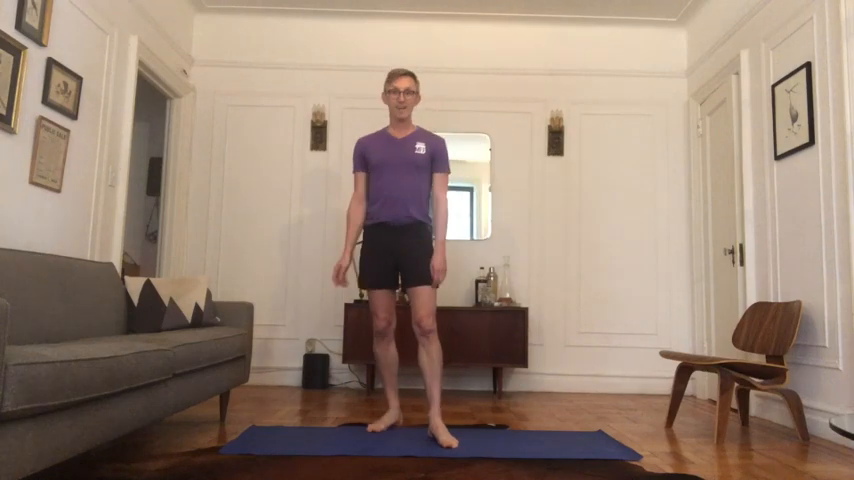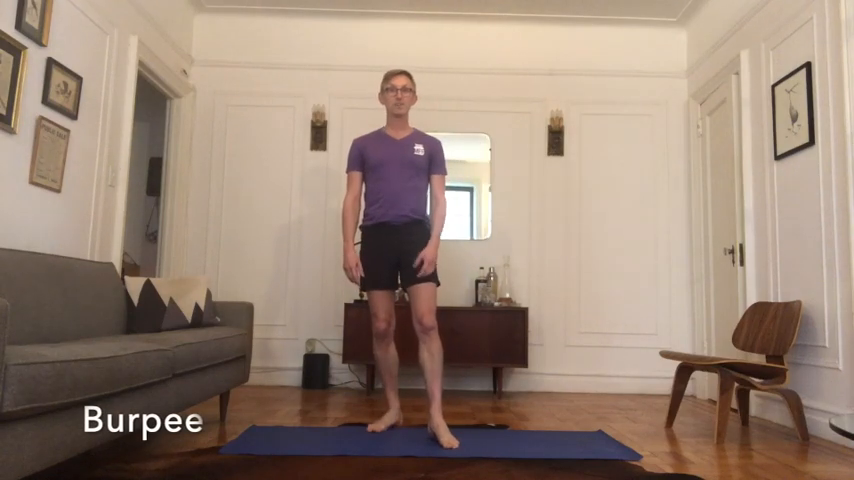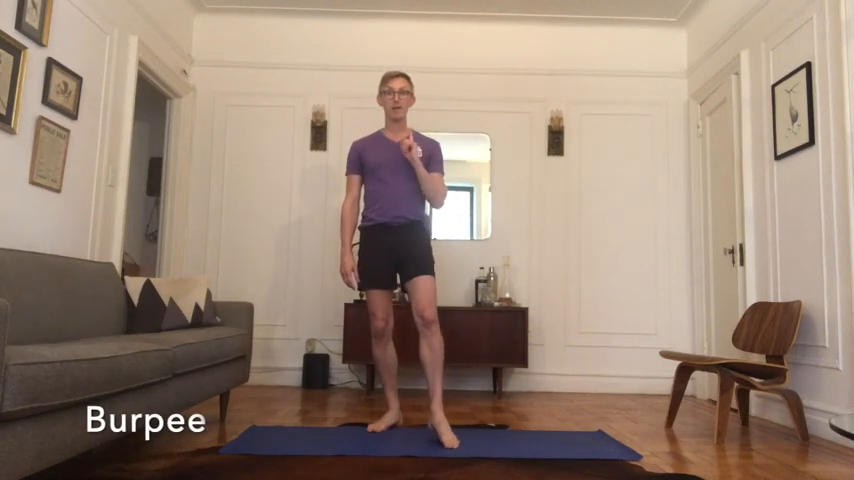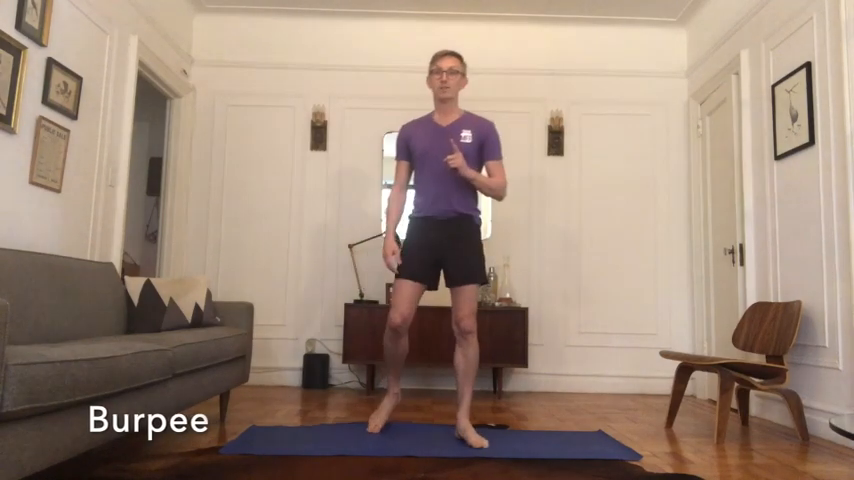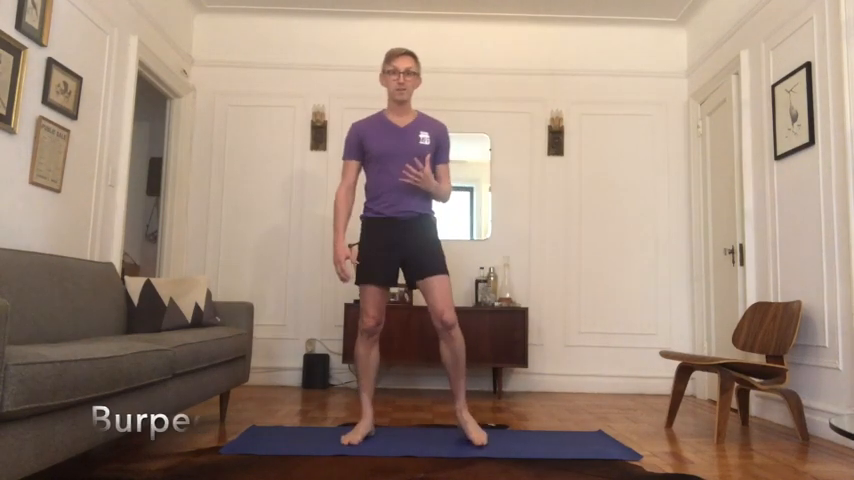
dt=1s
person 1, frame 1
left shoulder: (433, 144)
right shoulder: (366, 145)
left elbow: (440, 200)
right elbow: (358, 201)
left wrist: (440, 249)
right wrist: (346, 251)
left hip: (417, 236)
right hip: (377, 238)
left knee: (426, 326)
right knee: (382, 327)
left ankle: (435, 417)
right ankle: (393, 408)
person 1, frame 2
left shoulder: (430, 145)
right shoulder: (363, 145)
left elbow: (438, 199)
right elbow: (352, 198)
left wrist: (434, 244)
right wrist: (349, 247)
left hip: (416, 235)
right hip: (376, 237)
left knee: (426, 324)
right knee: (382, 328)
left ankle: (436, 416)
right ankle: (393, 408)
person 1, frame 3
left shoulder: (428, 147)
right shoulder: (362, 147)
left elbow: (438, 199)
right elbow: (351, 201)
left wrist: (415, 161)
right wrist: (345, 251)
left hip: (414, 235)
right hip: (374, 238)
left knee: (427, 317)
right knee: (380, 327)
left ankle: (437, 411)
right ankle: (393, 408)
person 1, frame 4
left shoulder: (482, 129)
right shoulder: (411, 131)
left elbow: (500, 189)
right elbow: (399, 189)
left wrist: (467, 170)
right wrist: (389, 236)
left hip: (463, 231)
right hip: (421, 231)
left knee: (465, 327)
right knee: (397, 321)
left ankle: (463, 419)
right ankle: (392, 391)
person 1, frame 5
left shoulder: (435, 130)
right shoulder: (362, 130)
left elbow: (445, 192)
right elbow: (346, 188)
left wrist: (430, 184)
right wrist: (339, 241)
left hip: (421, 229)
right hip: (377, 231)
left knee: (446, 320)
right knee: (369, 326)
left ankle: (462, 410)
right ankle: (367, 417)
